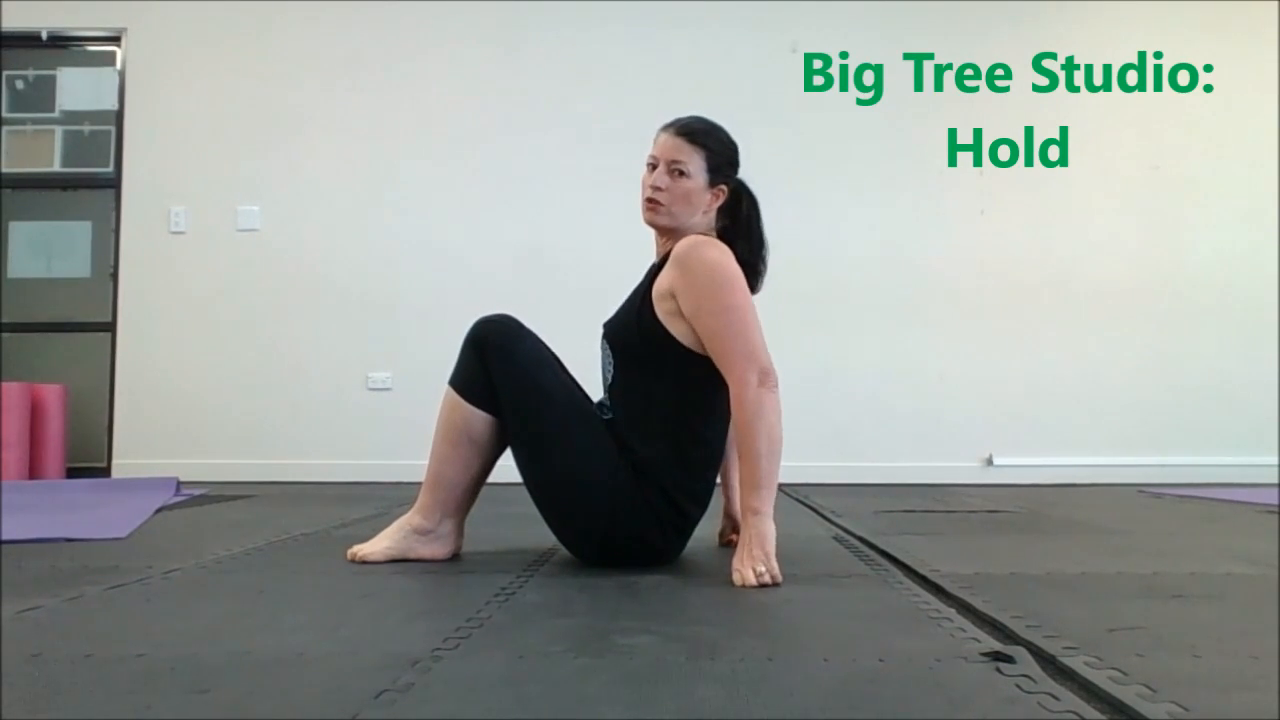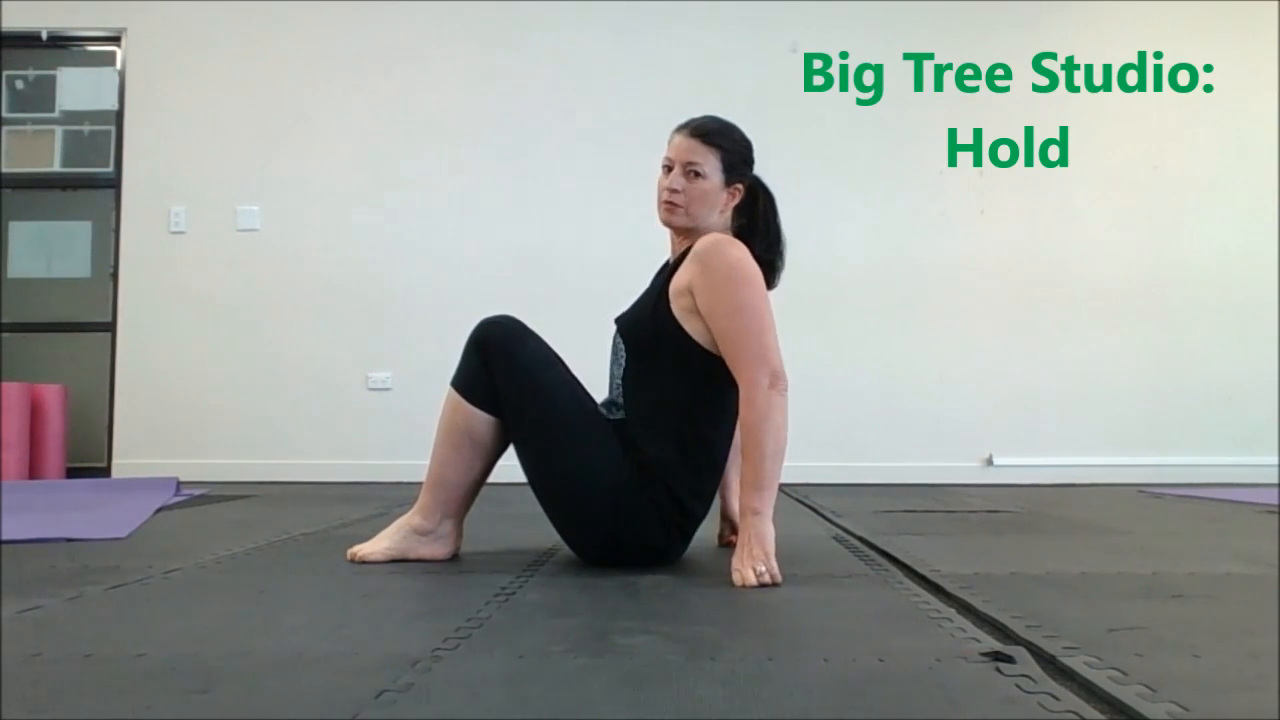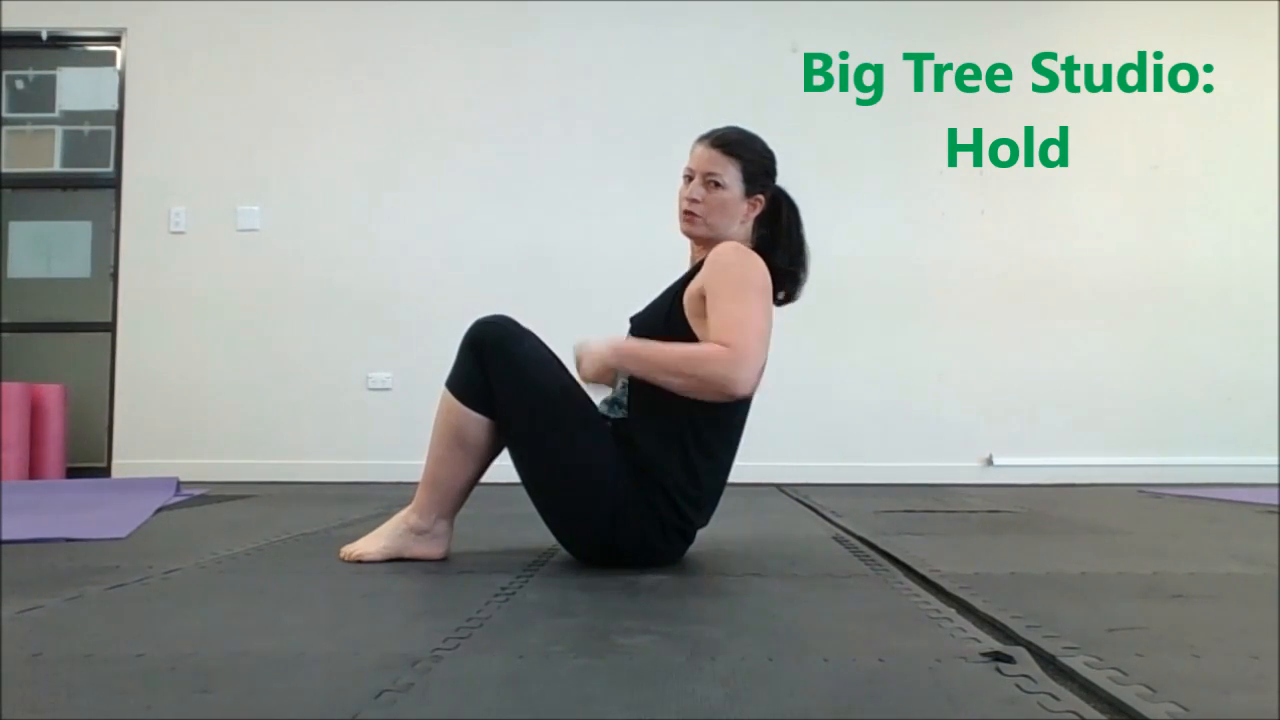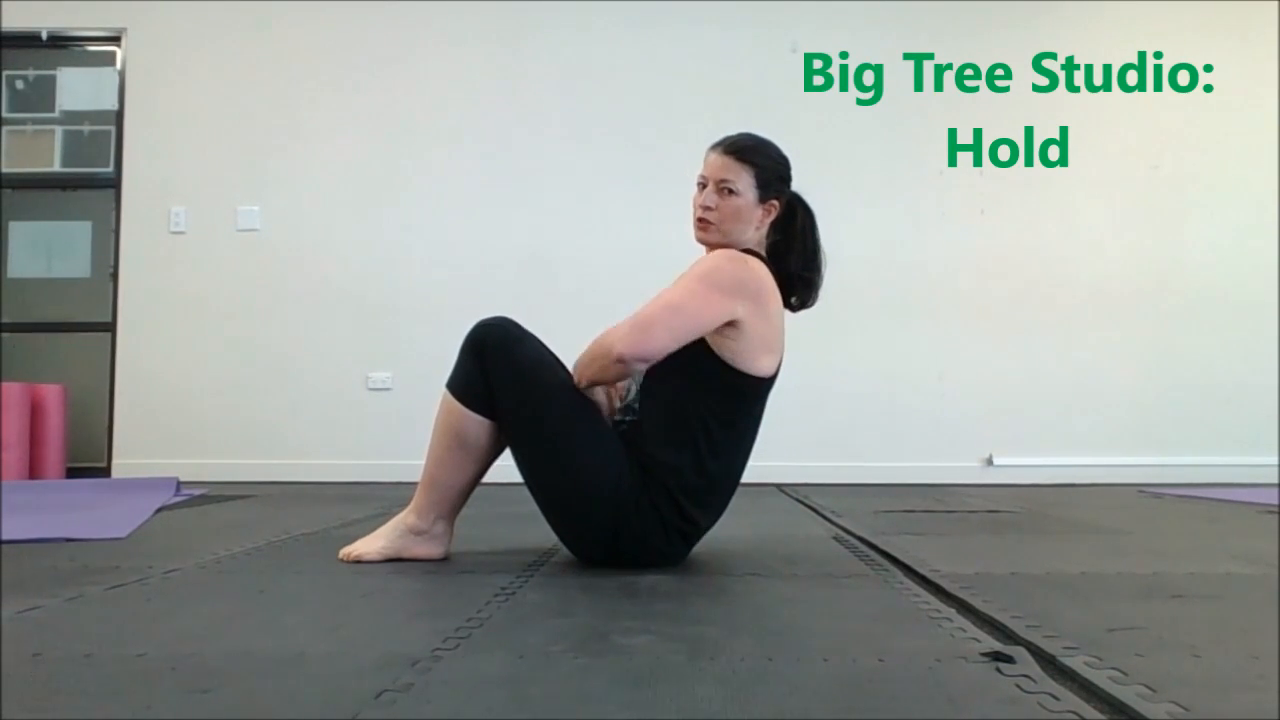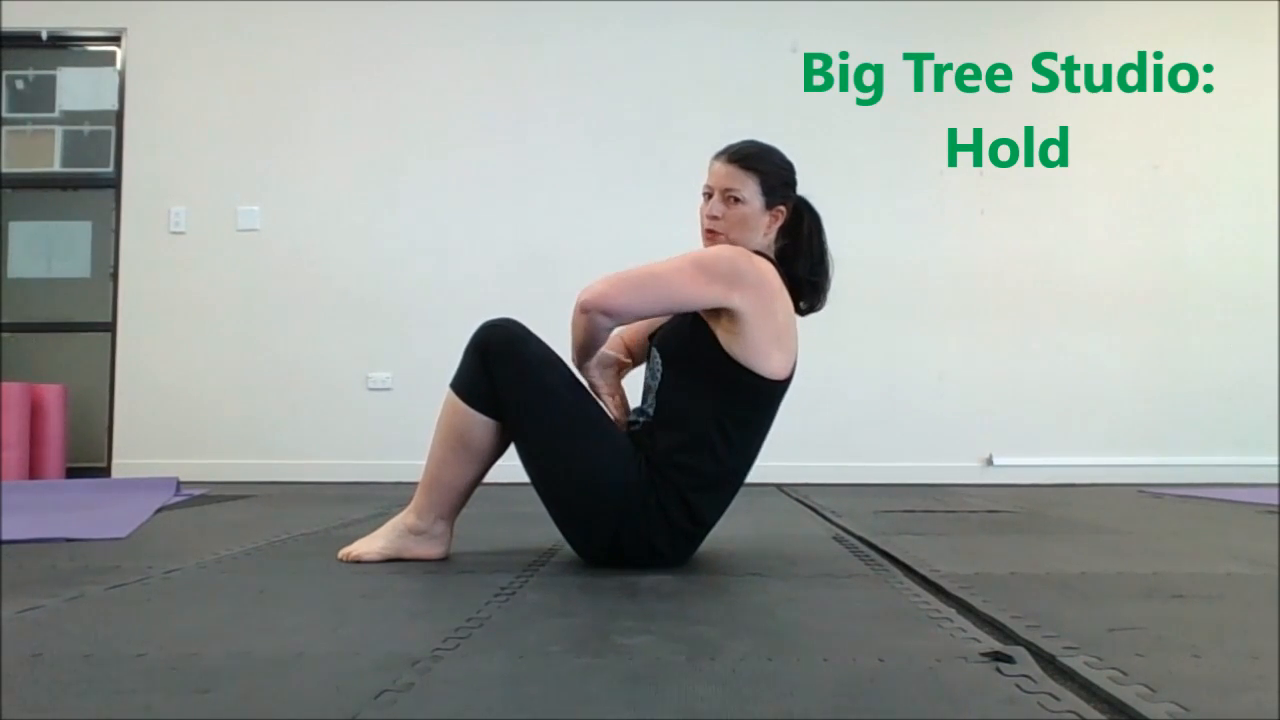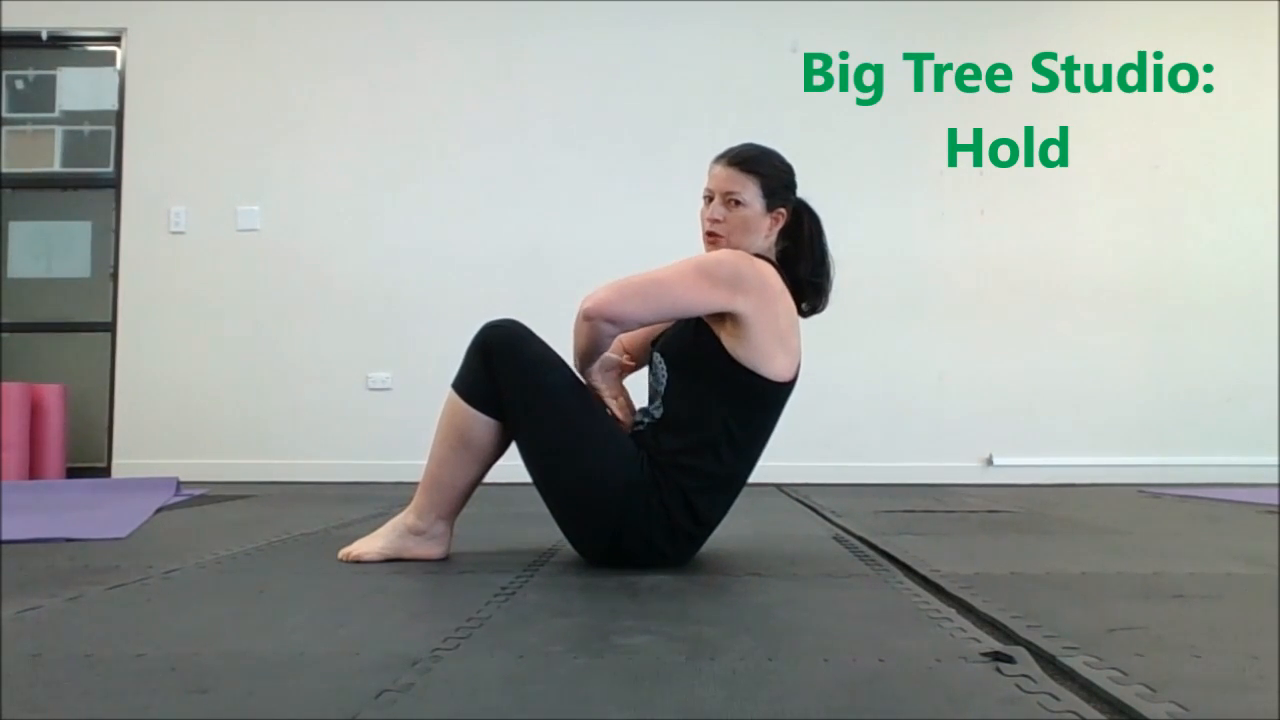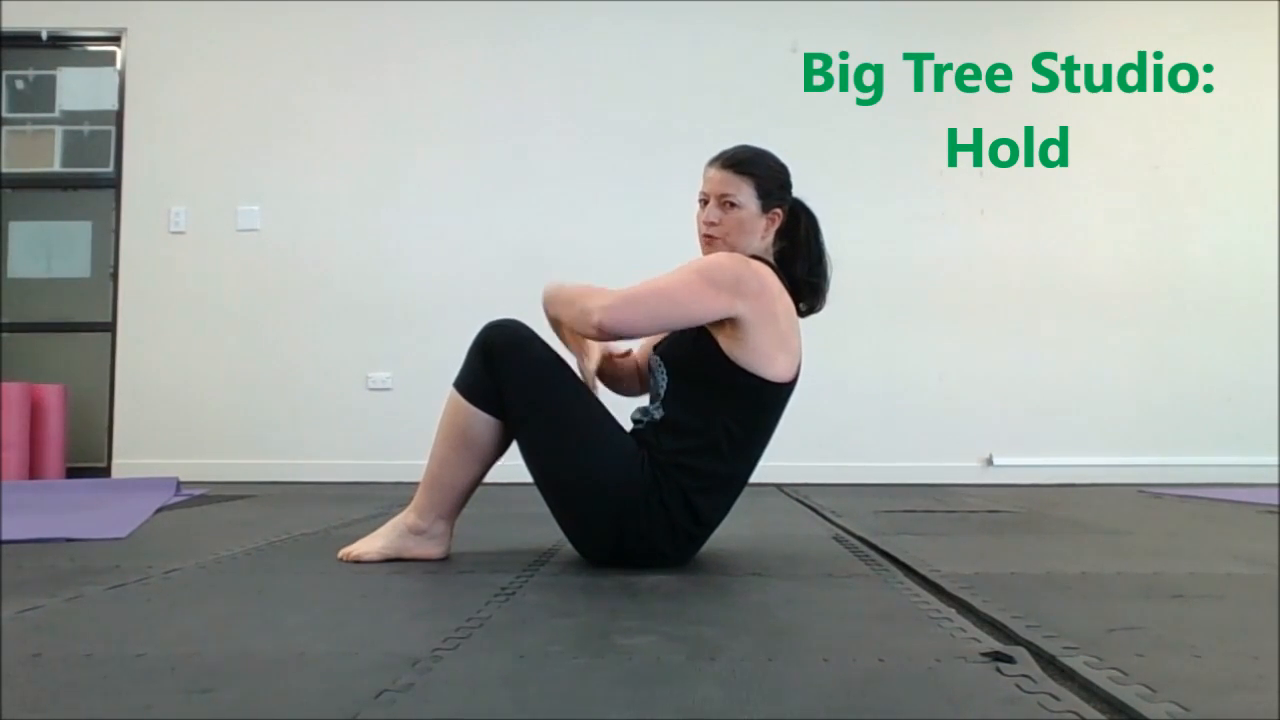
dt=0.4s
person 1, frame 1
left shoulder: (700, 259)
right shoulder: (677, 265)
left elbow: (756, 384)
right elbow: (717, 397)
left wrist: (758, 524)
right wrist: (734, 509)
left hip: (631, 517)
right hip: (634, 506)
left knee: (495, 342)
right knee: (499, 352)
left ankle: (429, 527)
right ankle: (438, 524)
person 1, frame 2
left shoulder: (719, 257)
right shoulder: (687, 265)
left elbow: (766, 384)
right elbow: (720, 394)
left wrist: (757, 522)
right wrist: (732, 507)
left hip: (635, 515)
right hip: (639, 506)
left knee: (498, 344)
right knee: (503, 352)
left ankle: (430, 527)
right ankle: (437, 522)
person 1, frame 3
left shoulder: (736, 264)
right shoulder: (711, 272)
left elbow: (732, 375)
left wrist: (620, 354)
left hip: (632, 516)
right hip: (637, 507)
left knee: (493, 343)
right knee: (503, 354)
left ankle: (424, 526)
right ankle: (429, 519)
person 1, frame 4
left shoulder: (737, 273)
right shoulder: (725, 281)
left elbow: (628, 346)
right elbow: (641, 365)
left wrist: (584, 375)
right wrist: (597, 381)
left hip: (638, 516)
right hip: (647, 510)
left knee: (495, 346)
right knee: (507, 362)
left ankle: (424, 526)
right ankle: (429, 520)
person 1, frame 5
left shoulder: (741, 272)
right shoulder: (725, 293)
left elbow: (598, 301)
right elbow: (624, 344)
left wrist: (587, 361)
right wrist: (601, 364)
left hip: (644, 517)
right hip: (651, 512)
left knee: (500, 347)
right knee: (509, 362)
left ankle: (424, 527)
right ankle: (429, 522)
person 1, frame 6
left shoulder: (744, 276)
right shoulder: (725, 298)
left elbow: (601, 309)
right elbow: (620, 346)
left wrist: (590, 368)
right wrist: (602, 371)
left hip: (646, 517)
right hip: (652, 510)
left knee: (501, 347)
right knee: (510, 362)
left ankle: (425, 526)
right ankle: (429, 520)
person 1, frame 7
left shoulder: (742, 279)
right shoulder: (724, 298)
left elbow: (606, 315)
right elbow: (634, 376)
left wrist: (558, 298)
right wrist: (587, 343)
left hip: (647, 516)
right hip: (653, 509)
left knee: (504, 347)
right knee: (512, 356)
left ankle: (424, 527)
right ankle: (429, 521)
